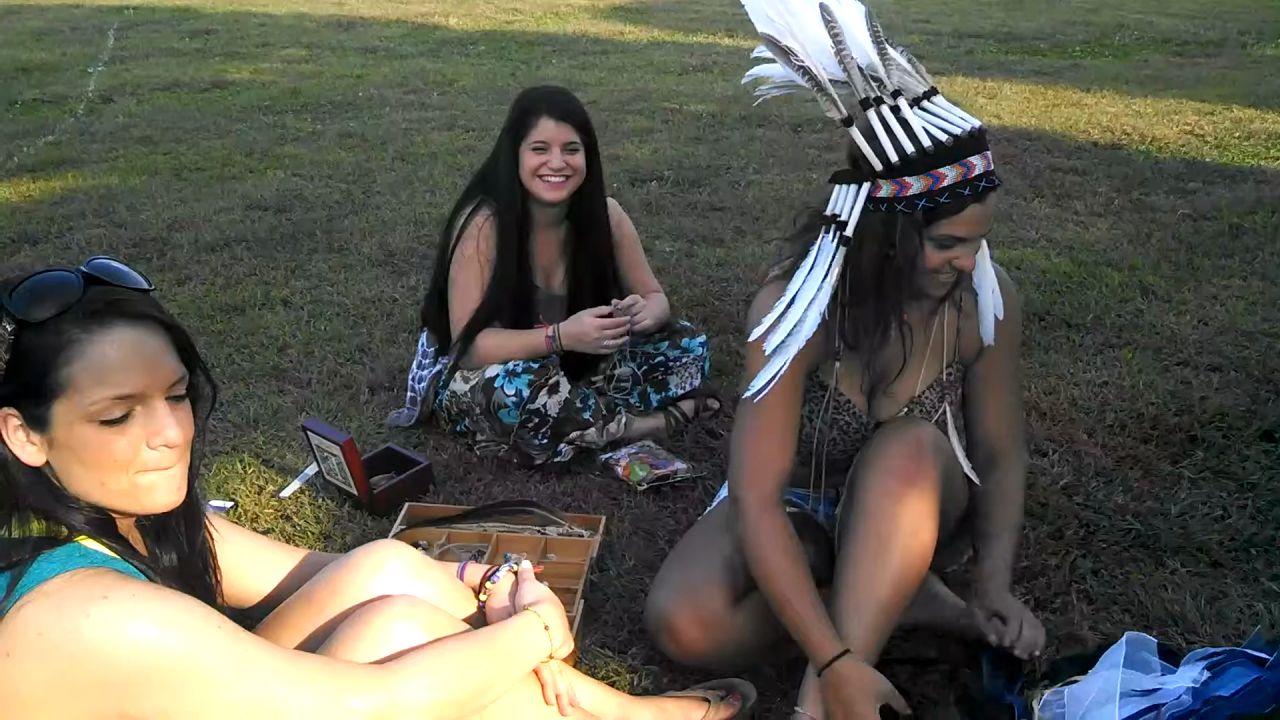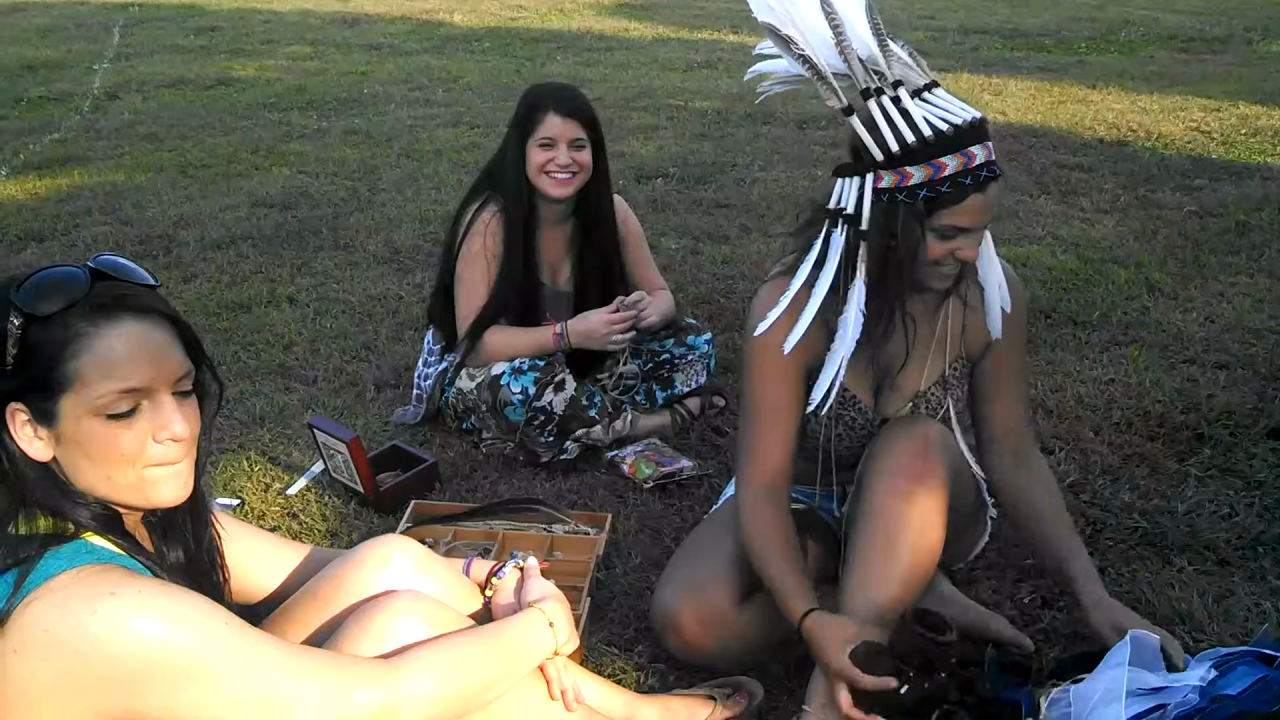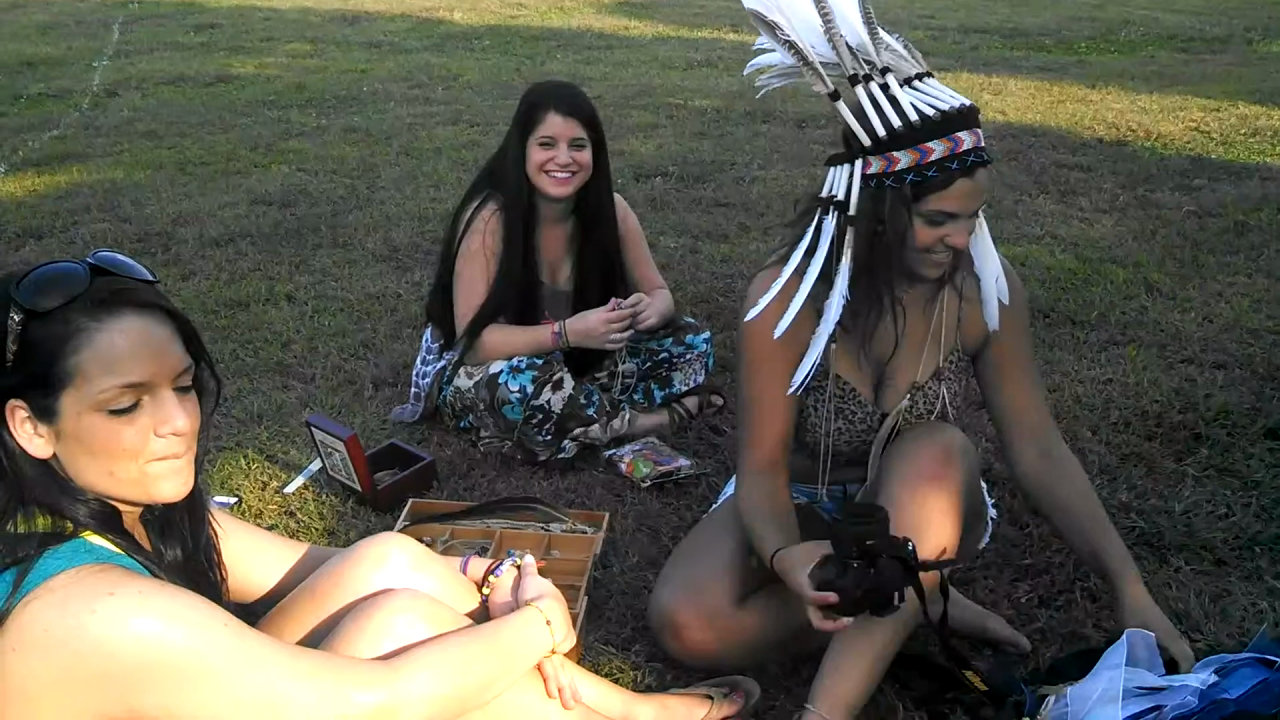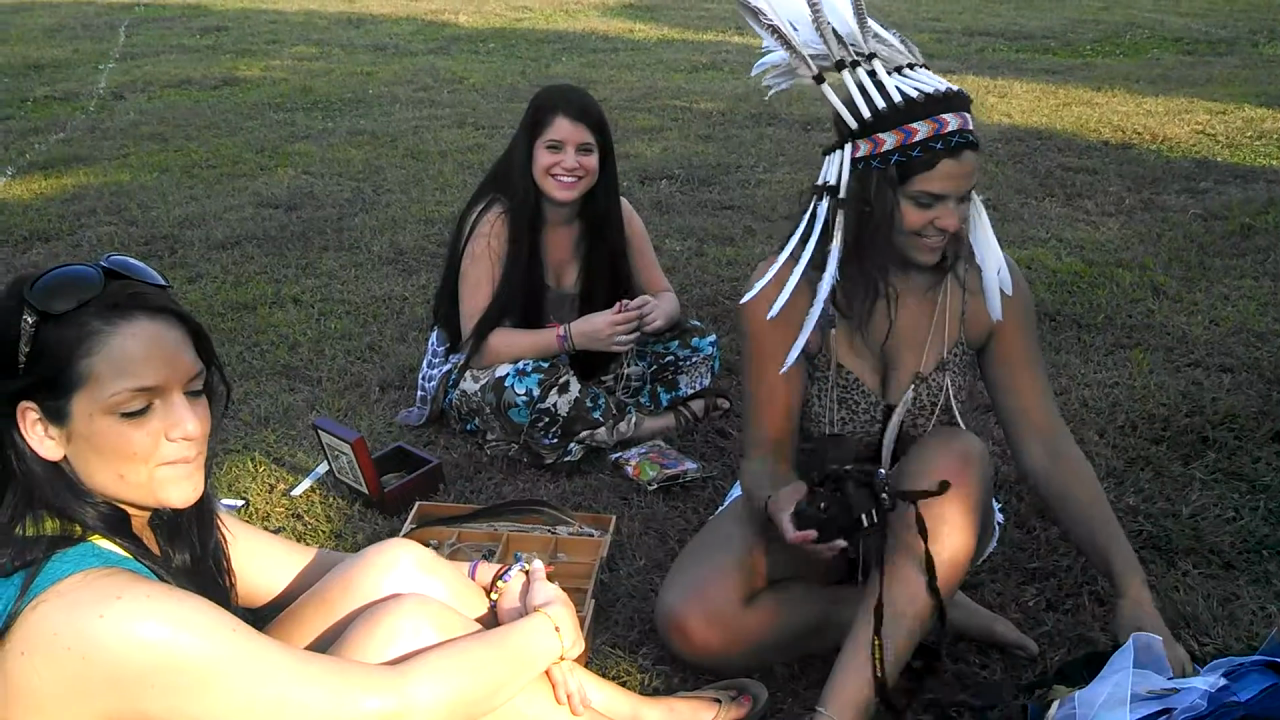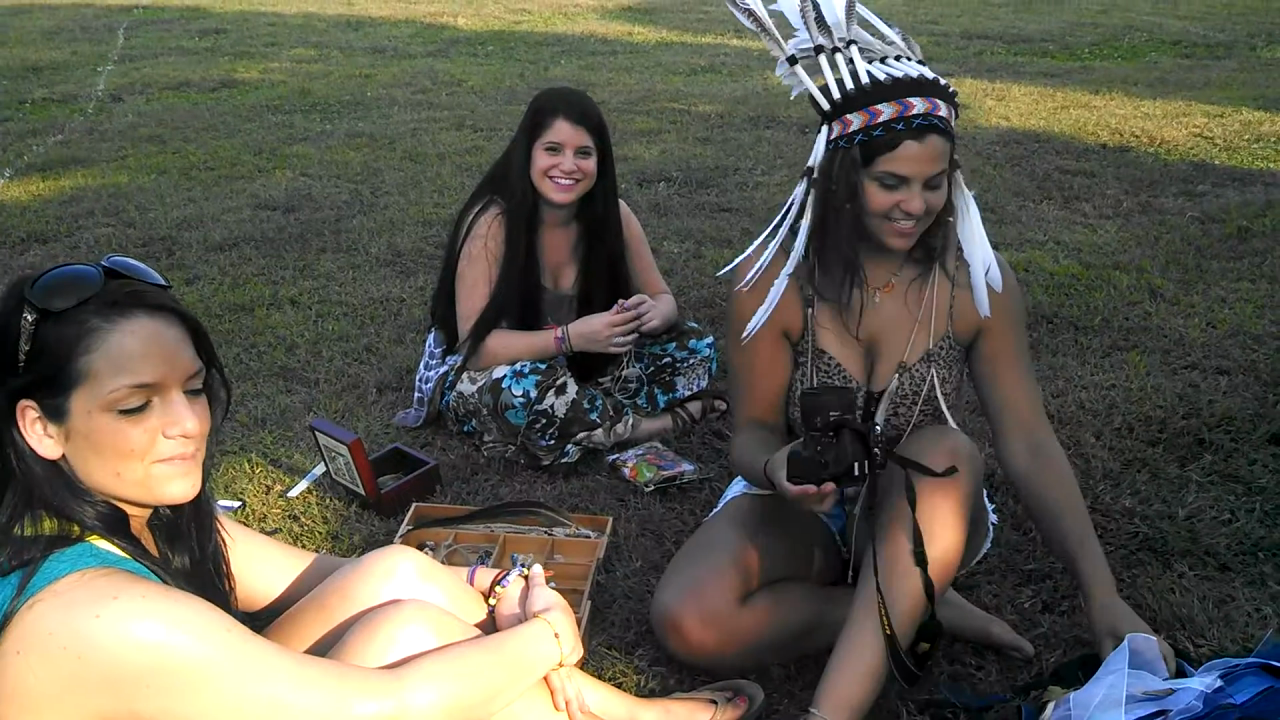
dt=0.2s
person 1, frame 1
left shoulder: (126, 519)
right shoulder: (84, 620)
left elbow: (323, 574)
left wrist: (490, 588)
right wrist: (535, 627)
left knee: (388, 568)
right knee: (399, 629)
person 1, frame 2
left shoulder: (139, 512)
right shoulder: (94, 615)
left elbow: (343, 570)
left wrist: (494, 588)
right wrist: (542, 624)
left knee: (391, 563)
right knee: (401, 623)
person 1, frame 3
left shoulder: (131, 512)
right shoulder: (92, 614)
left elbow: (333, 569)
left wrist: (492, 584)
right wrist: (539, 622)
left knee: (389, 561)
right knee: (400, 622)
person 1, frame 4
left shoulder: (137, 516)
right shoulder: (96, 618)
left elbow: (340, 573)
left wrist: (501, 586)
right wrist: (547, 628)
left knee: (398, 567)
right knee: (407, 629)
person 1, frame 5
left shoulder: (140, 517)
right shoulder: (93, 618)
left elbow: (337, 577)
left wrist: (498, 593)
right wrist: (546, 633)
left knee: (398, 575)
right knee: (409, 633)
person 2, frame 1
left shoulder: (987, 298)
right shoulder: (795, 307)
left elbow: (1001, 456)
right elbow: (758, 501)
left wrist: (996, 579)
left hip: (910, 515)
right hip: (795, 509)
left knee: (911, 448)
right knee: (684, 623)
right ankle: (903, 600)
person 2, frame 2
left shoulder: (988, 294)
right shoulder: (795, 303)
left elbow: (1015, 455)
right elbow: (758, 488)
left wrist: (1090, 593)
right wrist: (813, 624)
left hip: (923, 512)
right hip: (801, 503)
left knee: (916, 446)
right knee: (688, 622)
right ankle: (911, 598)
person 2, frame 3
left shoulder: (987, 287)
right shoulder: (789, 296)
left elbow: (1038, 449)
right elbow: (762, 468)
left wrist: (1131, 590)
right wrist: (786, 557)
left hip: (922, 511)
right hip: (805, 502)
left knee: (937, 451)
right knee: (685, 622)
right ankle: (913, 606)
person 2, frame 4
left shoulder: (989, 283)
right shoulder: (790, 288)
left elbow: (1045, 446)
right elbow: (765, 450)
left wrist: (1131, 589)
right wrist: (784, 502)
left hip: (930, 516)
right hip: (816, 504)
left knee: (957, 456)
right knee: (693, 622)
right ankle: (920, 607)
person 2, frame 5
left shoulder: (977, 279)
right shoulder: (775, 278)
left elbow: (1028, 444)
right elbow: (751, 433)
left wrist: (1101, 593)
right wrist: (778, 466)
left hip: (923, 515)
right hip: (806, 508)
left knee: (945, 453)
right knee: (688, 622)
right ankle: (916, 609)
person 3, frame 1
left shoulder: (604, 213)
right shoulder: (484, 222)
left elbow: (655, 299)
right elbow: (467, 345)
left wrist: (641, 314)
right wrist: (560, 336)
left hip: (570, 366)
right hip: (480, 377)
left knee: (688, 346)
right knee: (514, 392)
right ankle: (639, 423)
person 3, frame 2
left shoulder: (610, 210)
right shoulder: (490, 219)
left elbow: (662, 296)
right elbow: (474, 342)
left wrist: (648, 311)
right wrist: (568, 334)
left hip: (574, 364)
right hip: (486, 375)
left knee: (694, 343)
right knee: (520, 391)
right ankle: (640, 420)
person 3, frame 3
left shoulder: (610, 209)
right shoulder: (491, 217)
left elbow: (660, 294)
right elbow: (472, 340)
left wrist: (648, 310)
right wrist: (567, 333)
left hip: (577, 361)
right hip: (484, 372)
left knee: (693, 341)
right knee: (519, 387)
right ankle: (649, 418)
person 3, frame 4
left shoulder: (615, 212)
right shoulder: (496, 220)
left elbow: (665, 297)
right elbow: (478, 343)
left wrist: (653, 313)
right wrist: (572, 335)
left hip: (582, 364)
right hip: (489, 375)
left knee: (698, 345)
right knee: (524, 392)
right ankle: (657, 421)
person 3, frame 5
left shoulder: (612, 214)
right shoulder: (493, 221)
left elbow: (664, 299)
right elbow: (475, 345)
left wrist: (650, 314)
right wrist: (570, 337)
left hip: (578, 366)
right hip: (488, 376)
left knee: (696, 346)
right knee: (523, 394)
right ankle: (660, 420)
